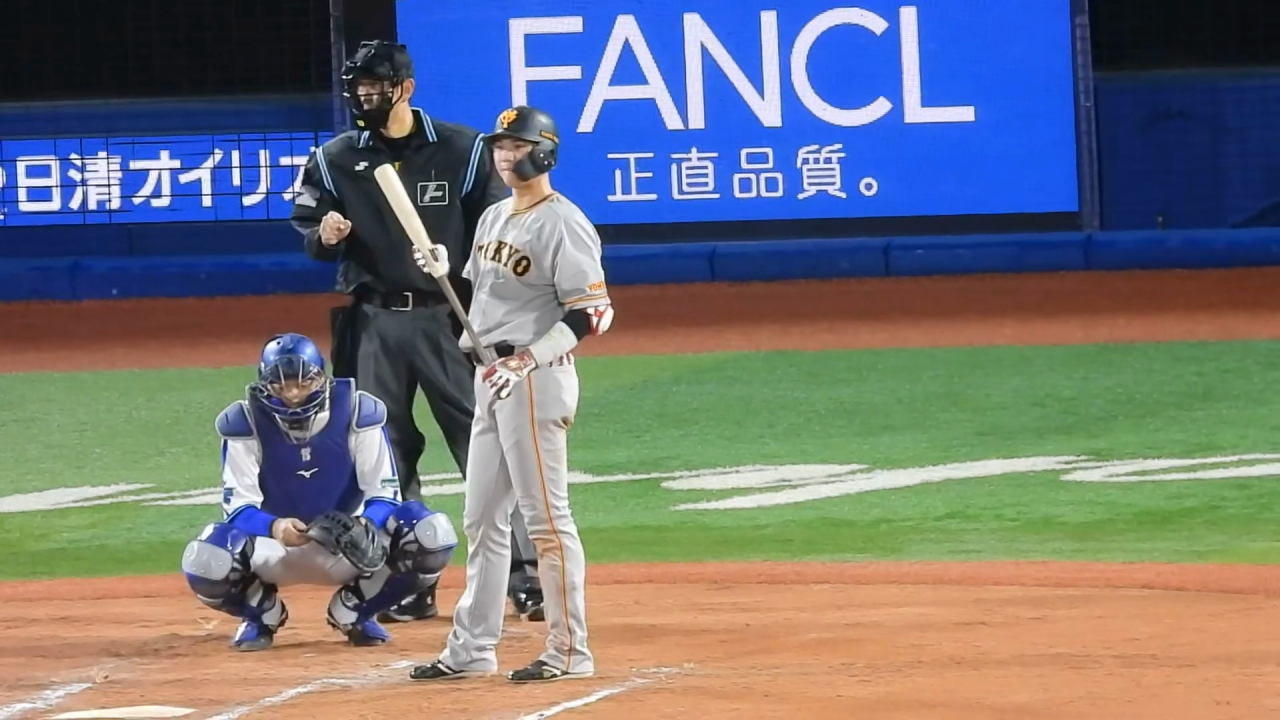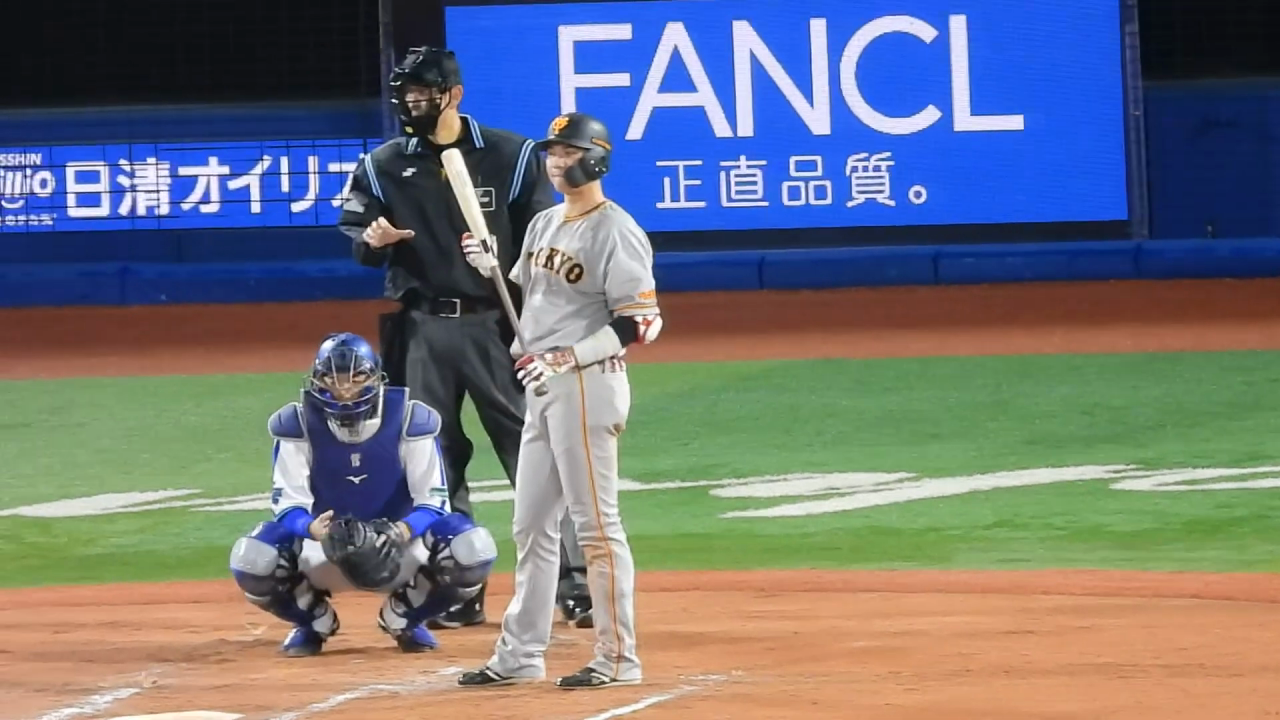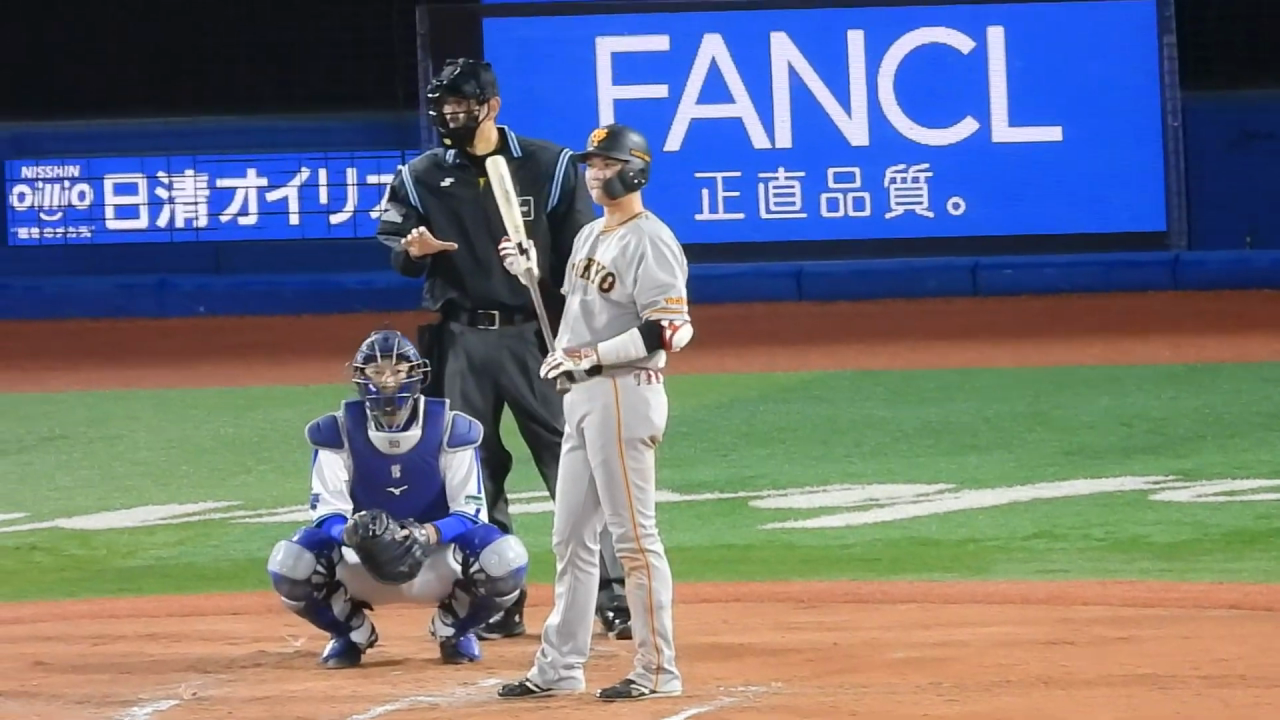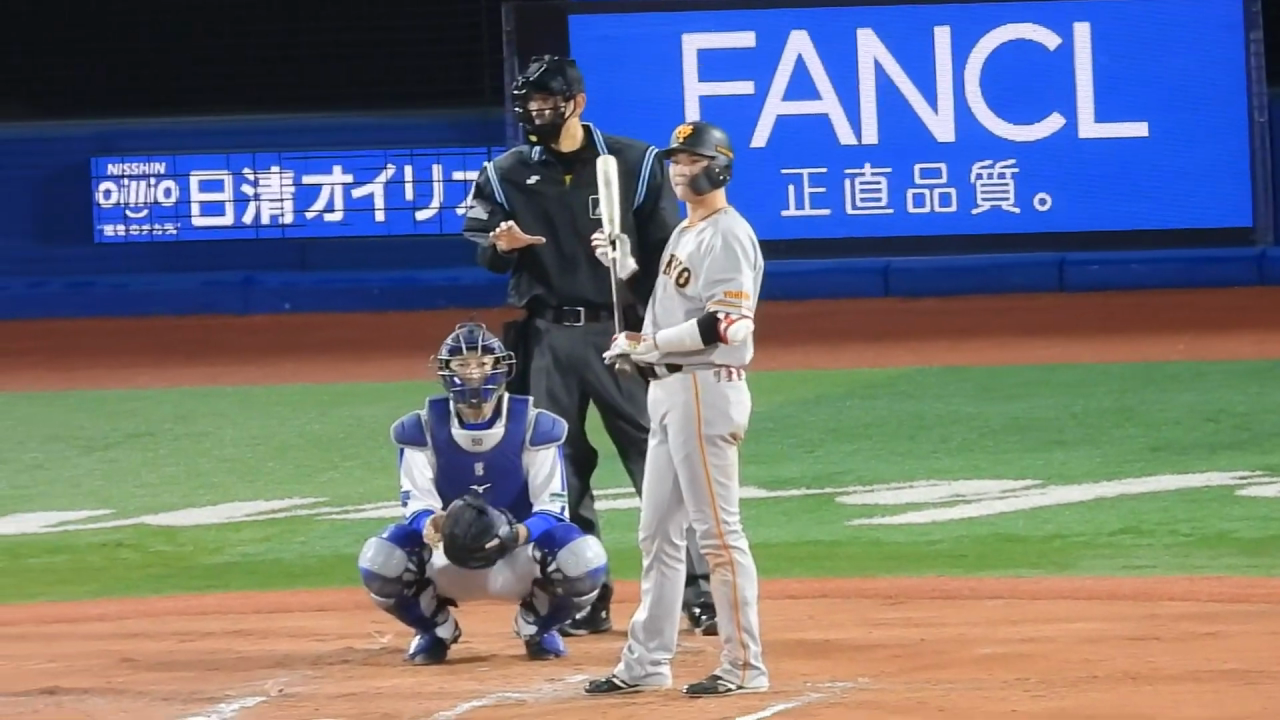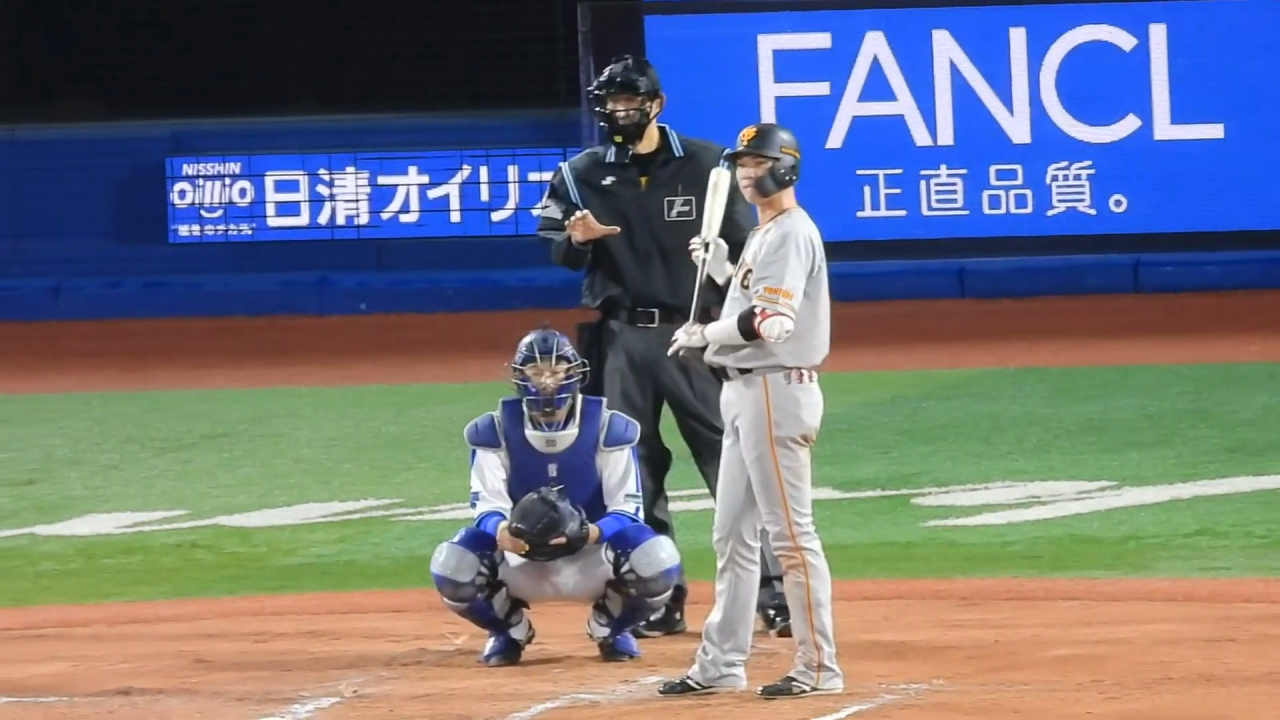
dt=0.4s
person 1, frame 1
left shoulder: (464, 149)
right shoulder: (334, 158)
right elbow: (307, 233)
right wrist: (325, 236)
left hip: (448, 318)
right hip: (374, 322)
right knee: (385, 456)
left ankle: (524, 579)
right ankle: (409, 586)
person 1, frame 2
left shoulder: (512, 155)
right shoulder: (382, 165)
right elbow: (355, 238)
right wrist: (372, 240)
left hip: (495, 324)
right hip: (422, 329)
right knee: (433, 463)
person 1, frame 3
left shoulder: (549, 165)
right shoulder: (419, 175)
left elbow: (578, 256)
right elbow: (393, 249)
right wrist: (411, 251)
left hip: (535, 335)
right hip: (460, 339)
right knee: (473, 474)
person 1, frame 4
left shoulder: (635, 162)
right shoulder: (505, 173)
left elbow: (664, 253)
right elbow: (482, 250)
right wrist: (500, 246)
left hip: (620, 332)
right hip: (547, 336)
right knee: (559, 472)
person 1, frame 5
left shoulder: (707, 164)
right shoulder: (580, 173)
left elbow: (740, 253)
right elbow: (557, 250)
right wrist: (576, 240)
right hip: (620, 338)
right knee: (633, 472)
person 2, frame 1
left shoulder: (563, 222)
right shoulder: (494, 216)
left elbow: (593, 312)
left wrist: (526, 360)
left hip: (536, 379)
right hip: (493, 378)
left knee: (546, 516)
right knee: (482, 517)
left ankle: (570, 652)
right ankle: (472, 647)
person 2, frame 2
left shoulder: (615, 230)
right shoulder: (543, 223)
left elbow: (642, 321)
right elbow: (523, 295)
left wrist: (569, 357)
right wrist: (491, 266)
left hip: (588, 384)
right hip: (542, 386)
left knee: (596, 524)
right knee: (531, 524)
left ankle: (618, 659)
right ankle: (520, 653)
person 2, frame 3
left shoulder: (650, 240)
right shoulder: (588, 235)
left elbow: (671, 329)
left wrist: (591, 354)
right wrist: (530, 272)
left hip: (624, 394)
right hip: (581, 395)
left knee: (633, 535)
right knee: (571, 535)
left ankle: (658, 670)
right ankle: (560, 664)
person 2, frame 4
left shoulder: (728, 233)
right shoulder: (683, 232)
left elbow: (729, 324)
left wrist: (648, 342)
right wrist: (625, 267)
left hip: (706, 389)
right hip: (669, 390)
left knee: (717, 530)
right knee: (658, 531)
left ankle: (744, 665)
right ankle: (647, 660)
person 2, frame 5
left shoulder: (791, 233)
right shoulder: (764, 233)
left elbow: (770, 322)
left wrist: (700, 334)
right wrist: (723, 270)
left hip: (775, 392)
right hip: (745, 393)
left knee: (790, 532)
right knee: (732, 533)
left ankle: (818, 666)
right ankle: (721, 661)
person 3, frame 1
left shoulder: (357, 411)
right shoulder: (245, 420)
left elbow: (385, 492)
right elbow: (238, 503)
left wrist: (365, 523)
right wrist: (275, 527)
right hip: (275, 540)
left knee: (434, 535)
right knee: (204, 565)
left ankle: (351, 612)
right ankle: (262, 613)
person 3, frame 2
left shoulder: (409, 419)
right shoulder: (298, 422)
left elbow: (435, 501)
right elbow: (287, 503)
left wrist: (402, 531)
right wrist: (312, 527)
left hip: (397, 548)
right hip: (324, 550)
left knee: (474, 550)
right knee: (251, 560)
left ankle: (403, 617)
right ankle: (313, 621)
person 3, frame 3
left shoulder: (451, 429)
right shoulder: (338, 431)
left elbow: (471, 512)
right elbow: (326, 510)
left wrist: (429, 533)
right wrist: (348, 532)
left hip: (436, 560)
right hip: (363, 563)
left knee: (506, 559)
right knee: (288, 565)
left ankle: (452, 628)
right ankle: (352, 633)
person 3, frame 4
left shoulder: (534, 426)
right shoulder: (423, 428)
left elbow: (553, 509)
right elbow: (417, 504)
left wrist: (518, 534)
right wrist: (431, 526)
left hip: (519, 558)
right hip: (449, 561)
left knee: (584, 560)
right knee: (379, 562)
left ankle: (536, 626)
right ankle: (436, 629)
person 3, frame 5
left shoulder: (607, 427)
right shoulder: (496, 430)
left elbow: (628, 508)
right elbow: (487, 505)
left wrist: (590, 533)
right wrist: (501, 530)
left hip: (591, 559)
right hip: (523, 561)
left knee: (658, 561)
right knee: (452, 567)
left ankle: (610, 627)
right ankle: (510, 630)
